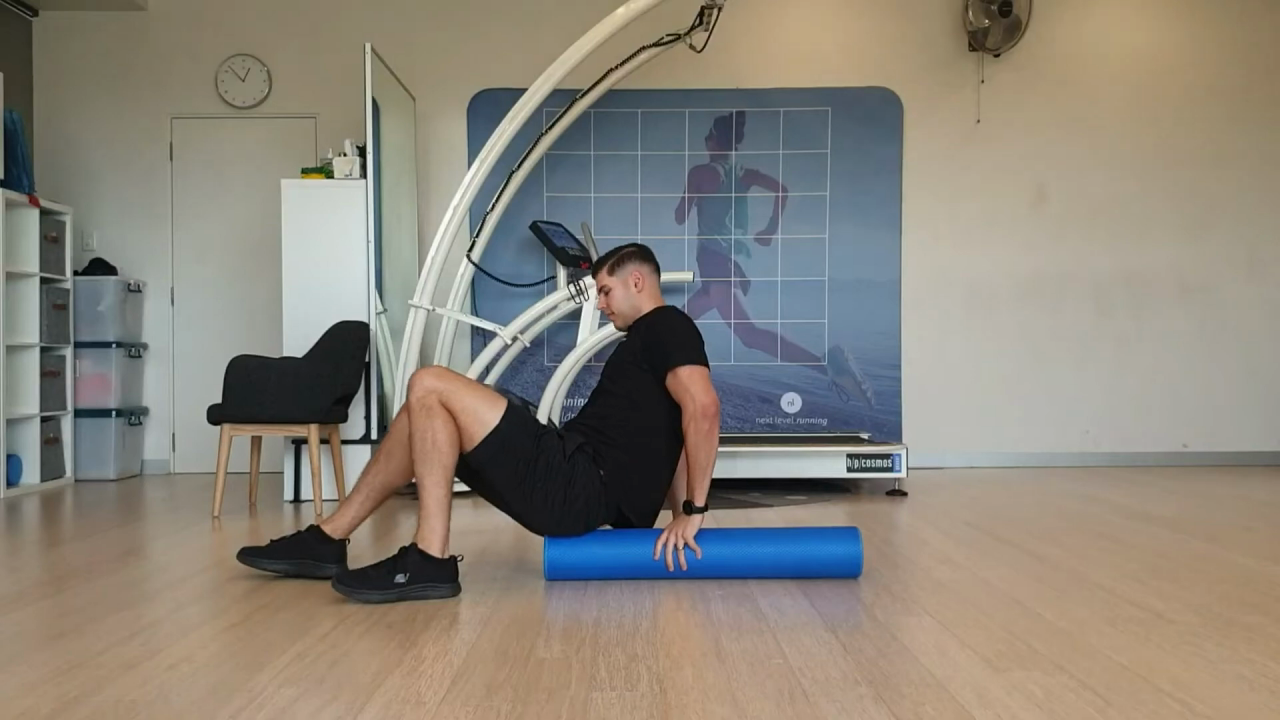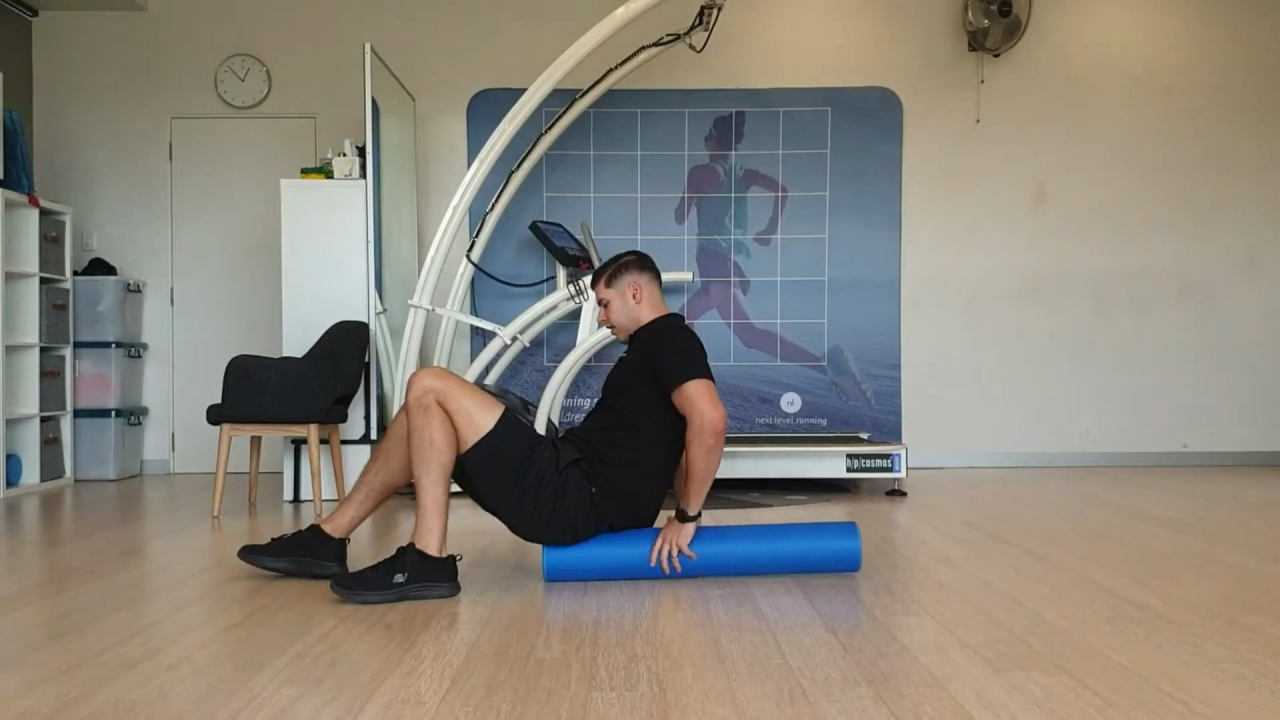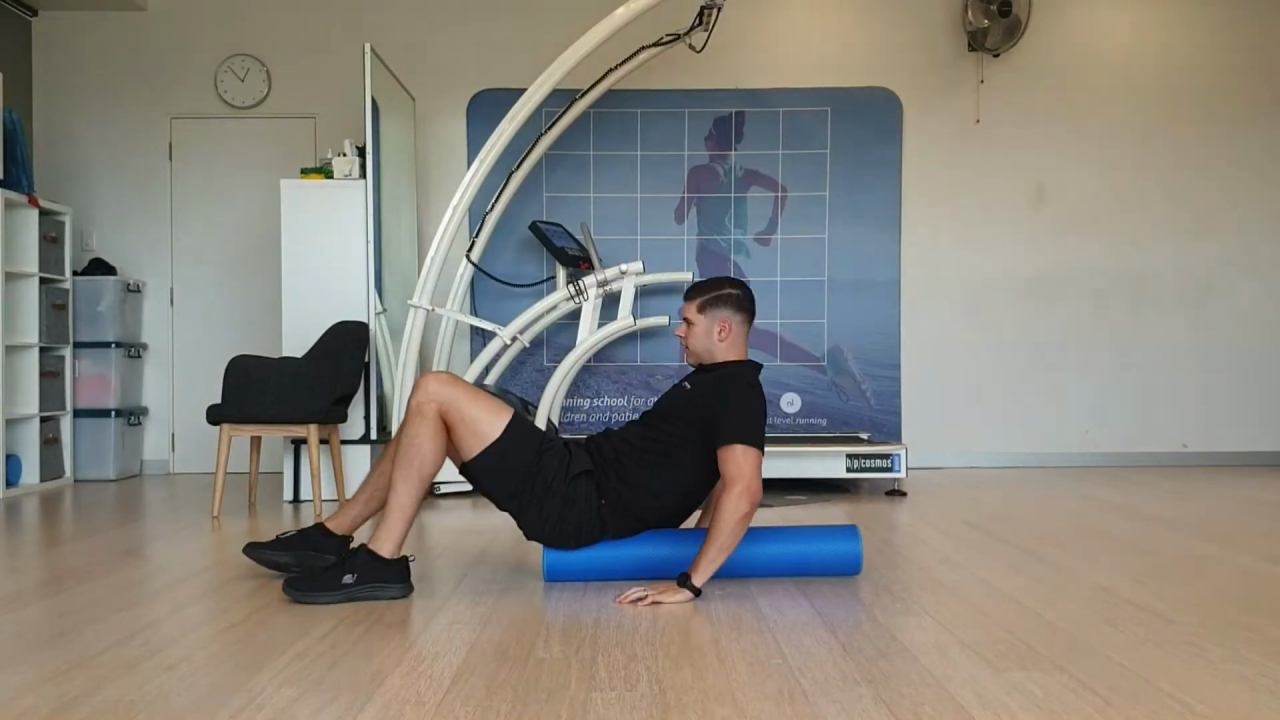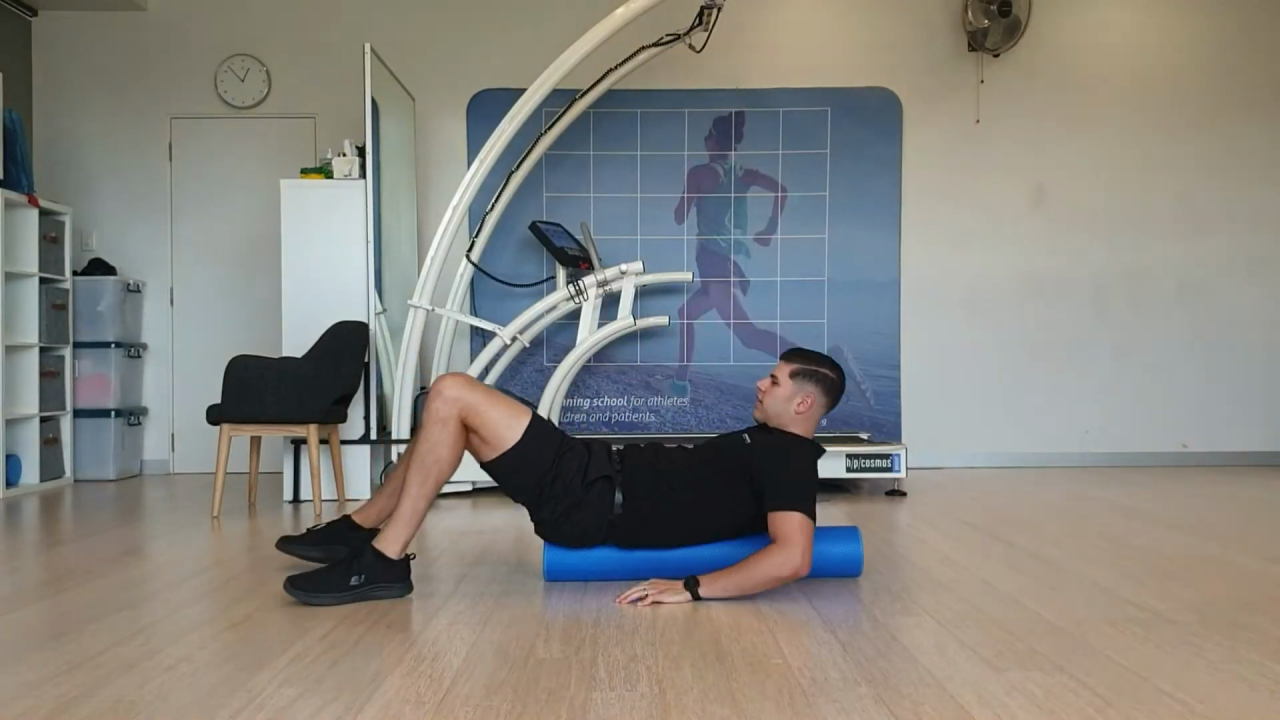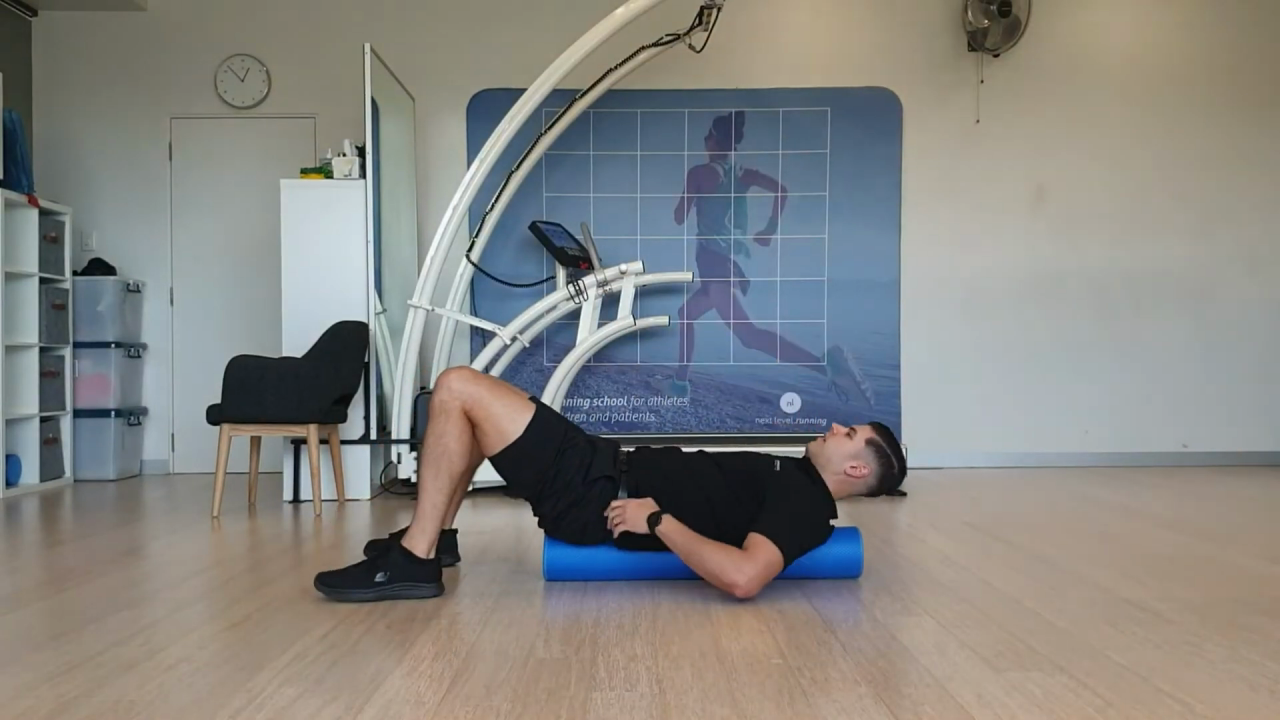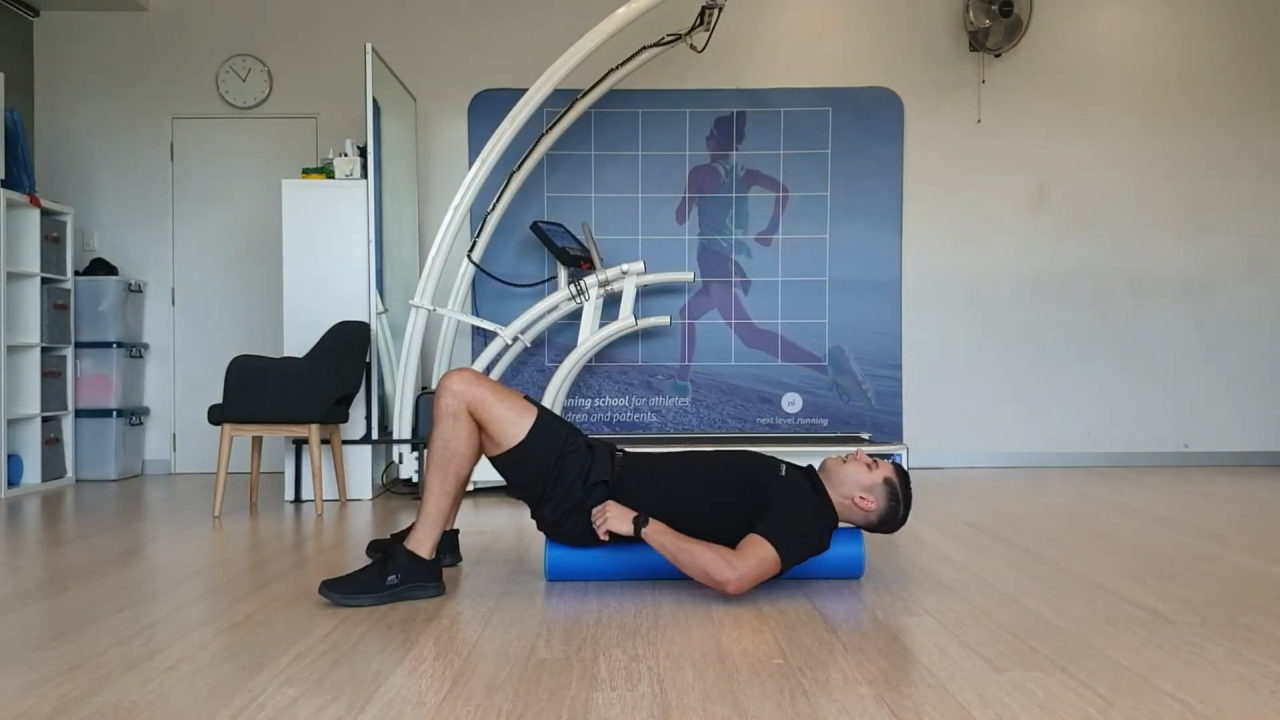
dt=0.5s
person 1, frame 1
left shoulder: (666, 326)
right shoulder: (654, 338)
left elbow: (703, 408)
right elbow: (667, 439)
left wrist: (694, 511)
right wrist: (677, 514)
left hip: (574, 487)
right hip: (577, 485)
left knee: (430, 388)
right knee: (422, 417)
left ankle: (430, 562)
right ankle: (327, 540)
person 1, frame 2
left shoulder: (668, 339)
right shoulder: (660, 346)
left elbow: (710, 423)
right elbow: (680, 439)
left wrist: (687, 519)
left hip: (568, 499)
right hip: (573, 488)
left knee: (428, 388)
right knee: (421, 415)
left ankle: (429, 560)
right ankle: (326, 539)
person 1, frame 3
left shoulder: (733, 392)
right shoulder: (721, 383)
left elbow: (744, 491)
right elbow: (724, 485)
left wrist: (688, 583)
left hip: (573, 503)
right hip: (578, 480)
left knee: (435, 392)
right knee: (432, 408)
left ankle: (380, 561)
right ankle: (332, 538)
person 1, frame 4
left shoulder: (788, 459)
right shoulder: (775, 447)
left elbow: (792, 557)
right elbow: (725, 507)
left wrist: (690, 589)
left hip: (593, 502)
right hip: (604, 471)
left knee: (451, 395)
right knee: (451, 410)
left ankle: (384, 560)
right ankle: (360, 529)
person 1, frame 5
left shoulder: (802, 506)
right shoulder: (794, 480)
left elbow: (743, 577)
left wrist: (656, 519)
left hip: (595, 499)
right hip: (610, 470)
left knee: (456, 388)
right knee: (466, 393)
left ankle: (413, 562)
right ankle: (433, 536)
person 1, frame 6
left shoulder: (805, 517)
right shoulder: (798, 487)
left elbow: (733, 574)
left wrist: (640, 523)
left hip: (591, 501)
right hip: (608, 470)
left knee: (459, 390)
right knee: (467, 395)
left ankle: (415, 563)
right ankle: (434, 536)
person 2, frame 1
left shoulder: (700, 172)
right shoulder: (744, 174)
left elbow: (680, 218)
right elbow: (781, 189)
left wrist: (689, 195)
right wrist: (771, 230)
left hip: (715, 260)
right hip: (736, 261)
left knee: (748, 333)
right knee: (685, 315)
left ankle: (826, 364)
person 2, frame 2
left shoulder: (700, 172)
right shoulder: (744, 173)
left elbow: (680, 218)
right elbow: (781, 189)
left wrist: (688, 196)
right wrist: (771, 229)
left hip: (714, 260)
right hip: (736, 261)
left knee: (748, 333)
right knee: (686, 315)
left ankle: (825, 364)
person 2, frame 3
left shoulder: (700, 172)
right shoulder: (745, 173)
left elbow: (680, 218)
right elbow: (780, 189)
left wrist: (686, 196)
right wrist: (770, 230)
left hip: (715, 260)
right hip: (736, 261)
left knee: (748, 333)
left ankle: (825, 364)
person 2, frame 4
left shoulder: (700, 172)
right shoulder: (742, 173)
left elbow: (679, 218)
right elbow: (781, 190)
left wrist: (690, 196)
right wrist: (767, 231)
left hip: (714, 261)
right hip: (733, 263)
left knee: (748, 333)
right knee: (686, 314)
right ankle: (680, 382)
person 2, frame 5
left shoulder: (700, 173)
right shoulder: (744, 174)
left elbow: (680, 218)
right elbow: (781, 190)
left wrist: (686, 196)
right wrist: (770, 229)
left hip: (714, 260)
right hip: (735, 261)
left knee: (748, 334)
right knee: (686, 314)
left ankle: (826, 365)
right ankle: (681, 381)
person 2, frame 6
left shoulder: (701, 173)
right shoulder: (746, 173)
left elbow: (681, 218)
right elbow: (782, 190)
left wrist: (690, 196)
right wrist: (771, 230)
left hip: (715, 261)
right hip: (735, 261)
left knee: (749, 334)
right knee: (688, 314)
left ankle: (826, 365)
right ankle: (681, 382)
